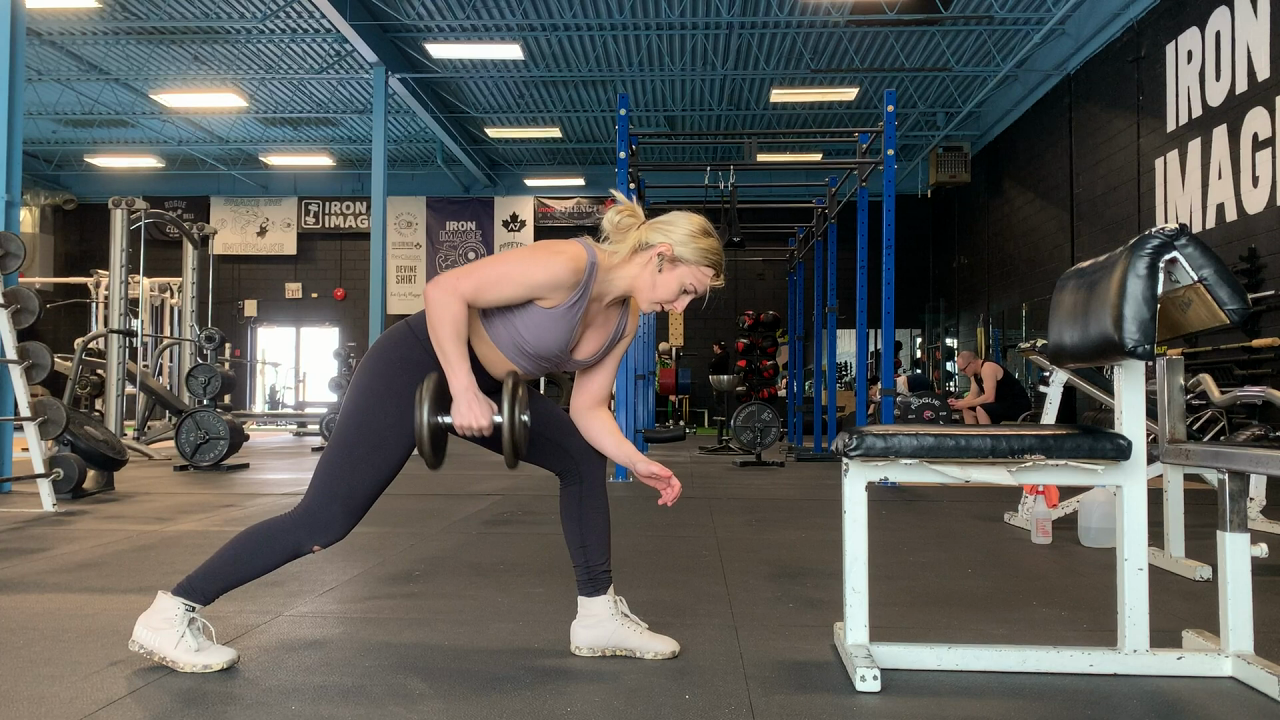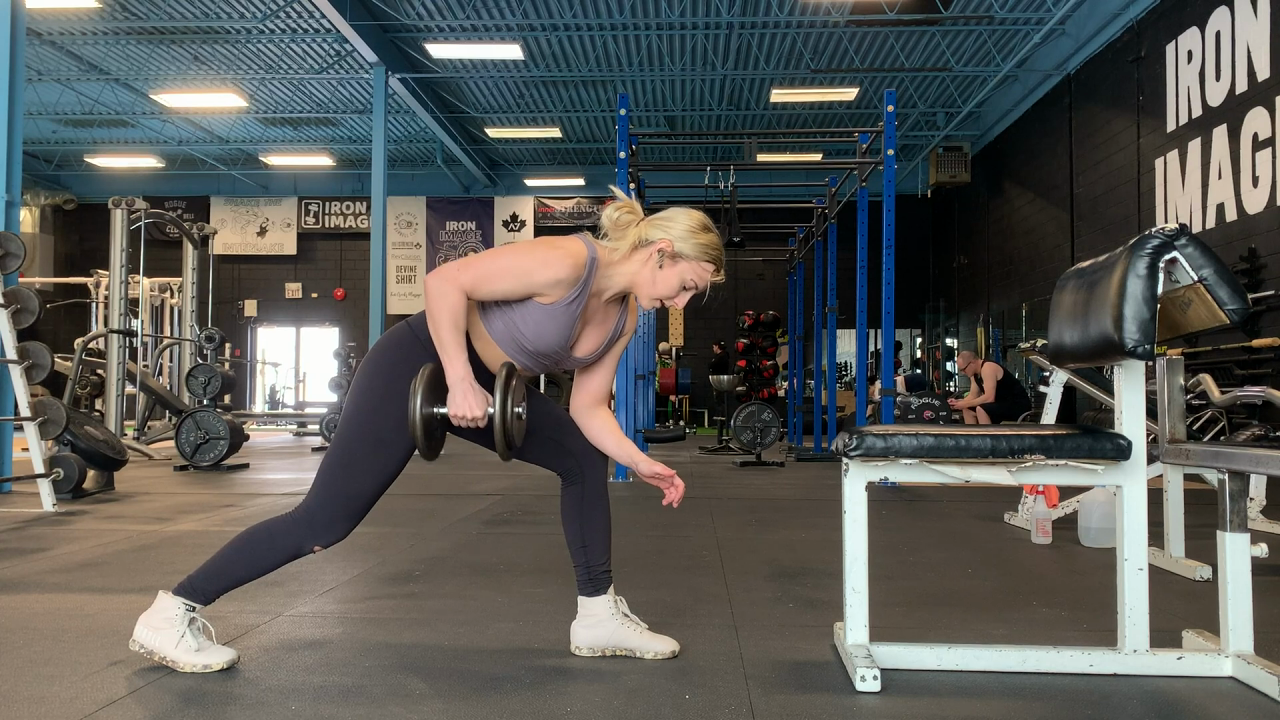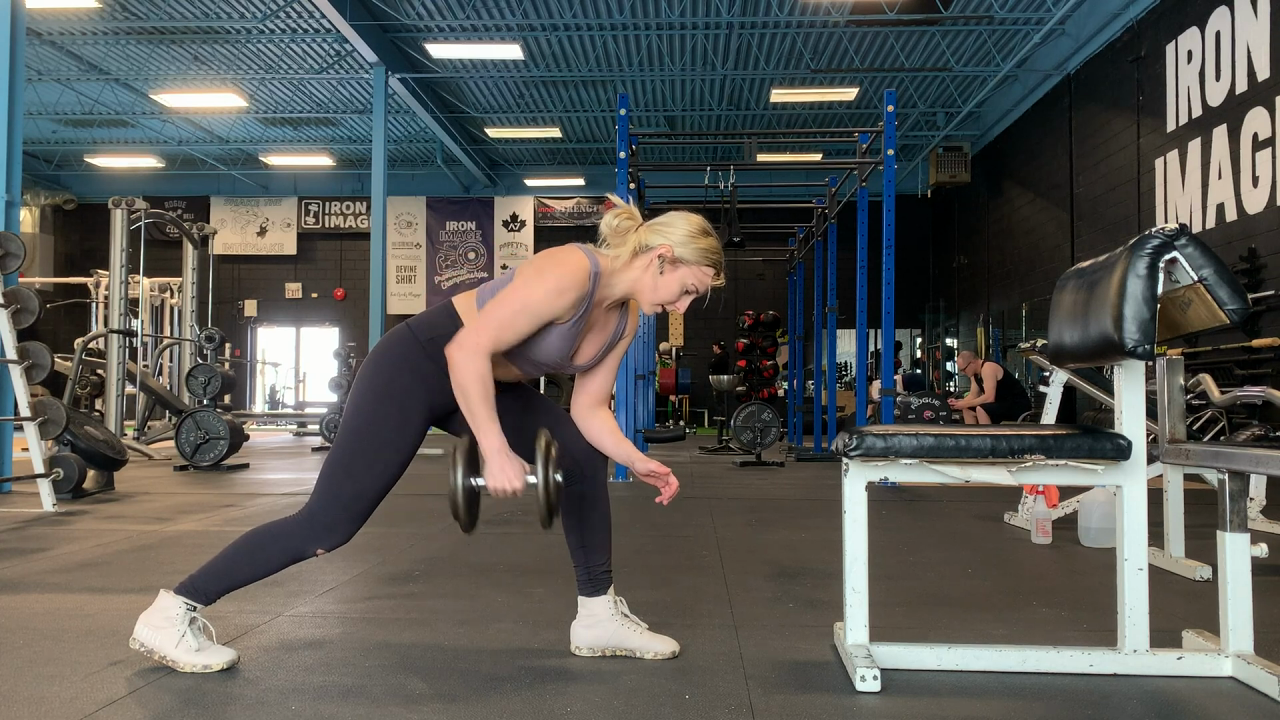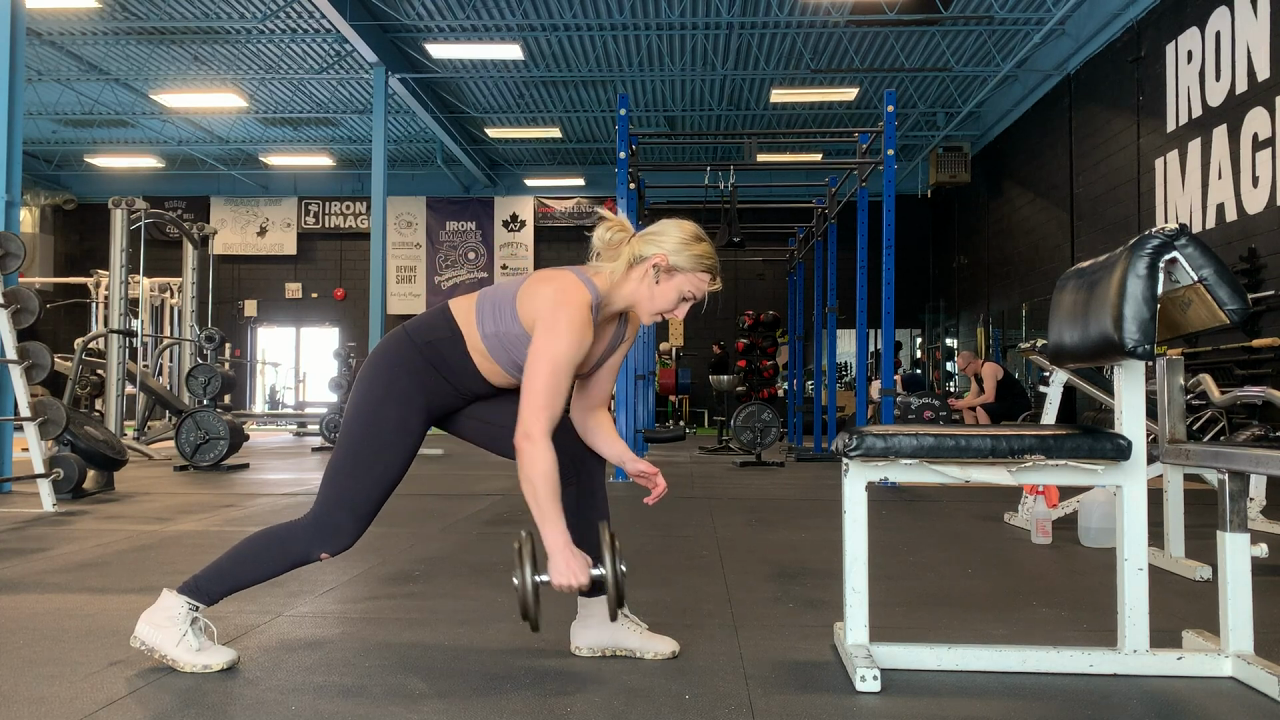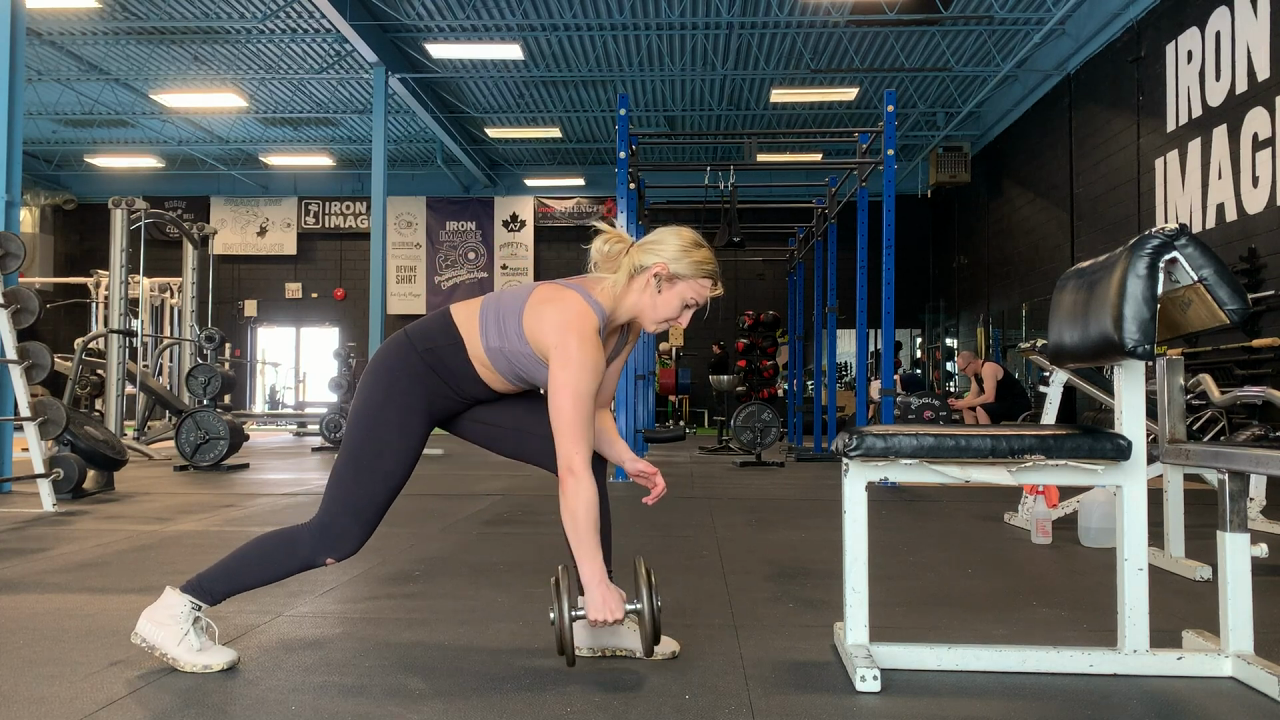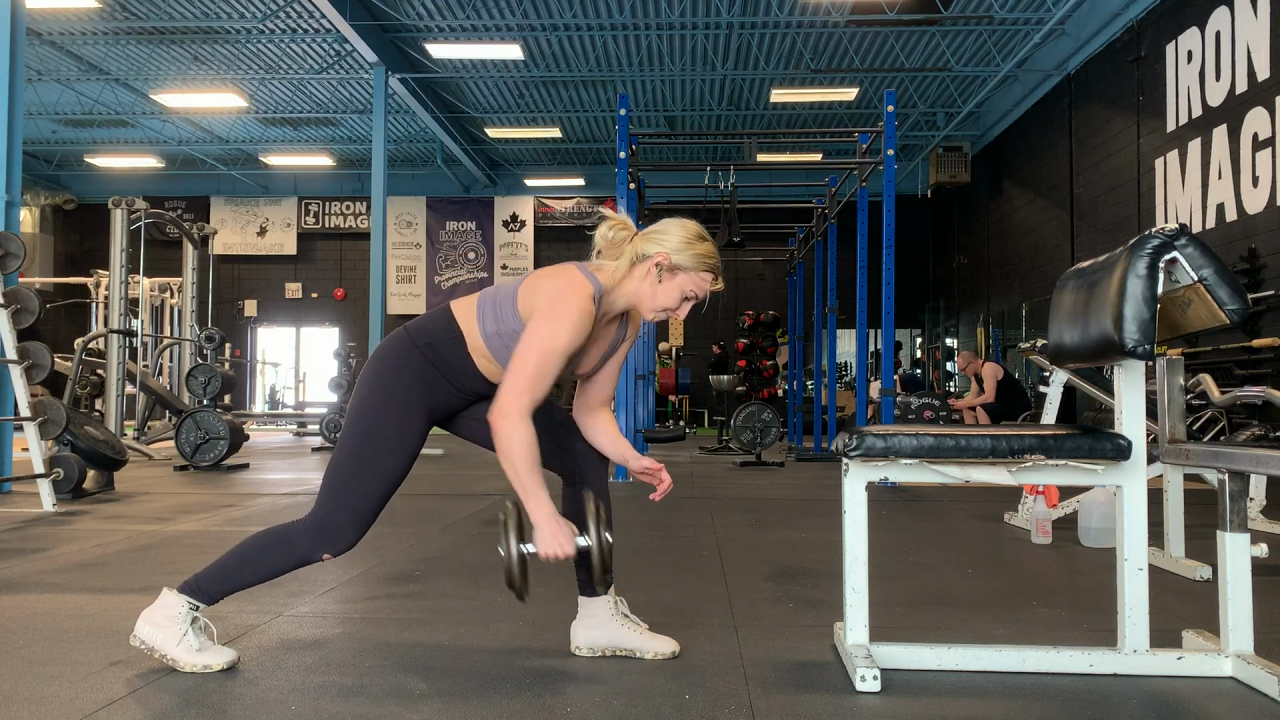
dt=0.3s
person 1, frame 1
left shoulder: (625, 318)
right shoulder: (566, 265)
left elbow: (589, 409)
right elbow: (444, 290)
left wrist: (637, 462)
right wrist: (463, 391)
left hip: (483, 382)
right hip: (414, 365)
left knee: (584, 459)
right knee: (325, 520)
left ankle: (598, 617)
right ankle: (168, 614)
person 1, frame 2
left shoulder: (624, 315)
right shoulder: (566, 260)
left elbow: (589, 408)
right elbow: (444, 280)
left wrist: (639, 461)
right wrist: (459, 381)
left hip: (481, 382)
right hip: (417, 365)
left knee: (584, 460)
right knee: (325, 520)
left ankle: (598, 617)
right ankle: (170, 614)
person 1, frame 3
left shoulder: (626, 318)
right shoulder: (570, 274)
left elbow: (589, 408)
right elbow: (466, 352)
left wrist: (635, 459)
right wrist: (496, 452)
left hip: (474, 376)
right hip: (415, 367)
left knee: (585, 460)
right knee: (329, 524)
left ankle: (598, 618)
right ankle: (171, 614)
person 1, frame 4
left shoulder: (625, 322)
right shoulder: (571, 306)
left elbow: (587, 411)
right elbow: (529, 437)
left wrist: (628, 460)
right wrist: (560, 551)
left hip: (473, 387)
right hip: (411, 370)
left knee: (586, 462)
right knee: (333, 527)
left ankle: (598, 620)
right ankle: (173, 612)
person 1, frame 5
left shoulder: (626, 326)
right shoulder: (578, 326)
left elbow: (591, 415)
right elbow: (569, 473)
left wrist: (630, 461)
right wrist: (596, 584)
left hip: (475, 387)
right hip: (411, 374)
left knee: (594, 459)
right knee: (339, 534)
left ankle: (597, 625)
right ankle: (174, 611)
person 1, frame 6
left shoulder: (626, 321)
right shoulder: (573, 299)
left elbow: (590, 410)
right elbow: (510, 417)
left wrist: (631, 458)
right wrist: (545, 520)
left hip: (474, 386)
right hip: (414, 371)
left knee: (588, 460)
right knee: (335, 528)
left ankle: (598, 617)
right ankle: (172, 612)
